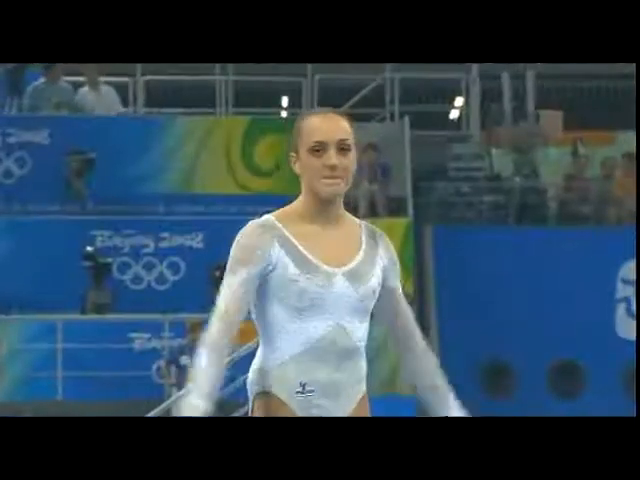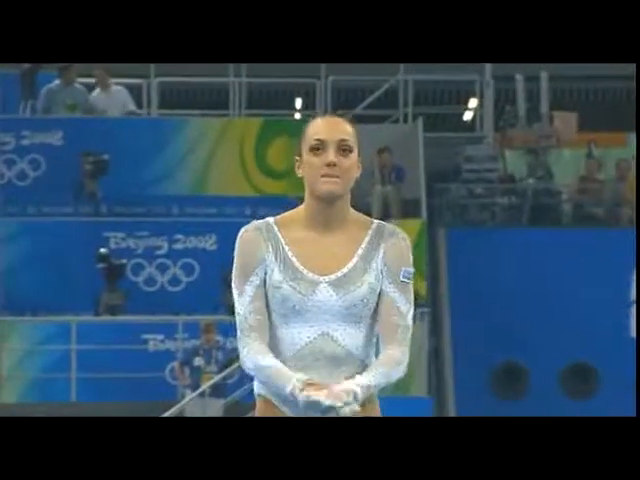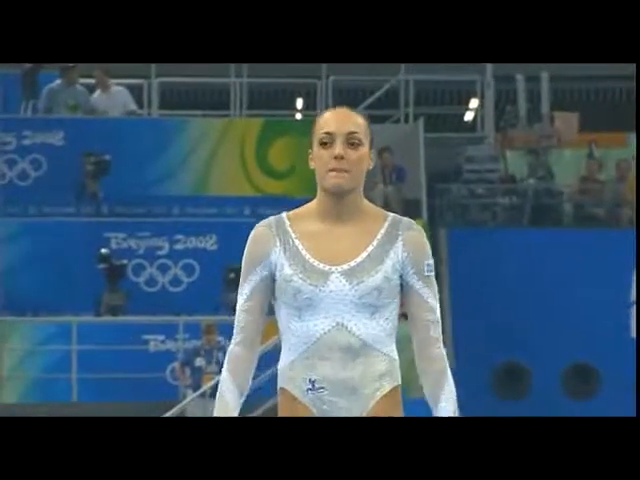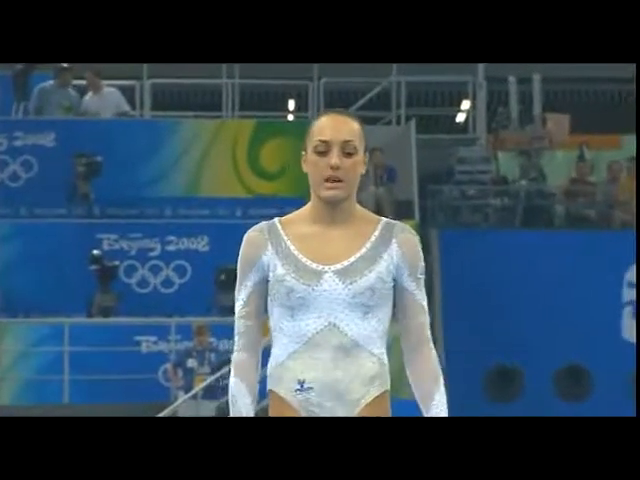
dt=0.4s
person 1, frame 1
left shoulder: (375, 244)
right shoulder: (262, 237)
left elbow: (409, 339)
right elbow: (220, 331)
left wrist: (448, 408)
right wrist: (193, 409)
left hip: (350, 408)
right hip: (279, 407)
person 1, frame 2
left shoulder: (389, 245)
right shoulder: (258, 240)
left elbow: (396, 351)
right elbow: (251, 348)
left wrist: (351, 392)
right wrist: (301, 387)
left hip: (355, 410)
right hip: (284, 409)
person 1, frame 3
left shoulder: (405, 238)
right shoulder: (270, 238)
left elbow: (429, 344)
right elbow: (243, 344)
left wrist: (447, 415)
right wrist: (223, 416)
left hip: (378, 409)
right hip: (299, 409)
person 1, frame 4
left shoulder: (398, 241)
right shoulder: (262, 242)
left elbow: (420, 346)
right elbow: (244, 349)
left wrist: (437, 416)
right wrist: (242, 417)
left hip: (368, 409)
right hip: (290, 409)
